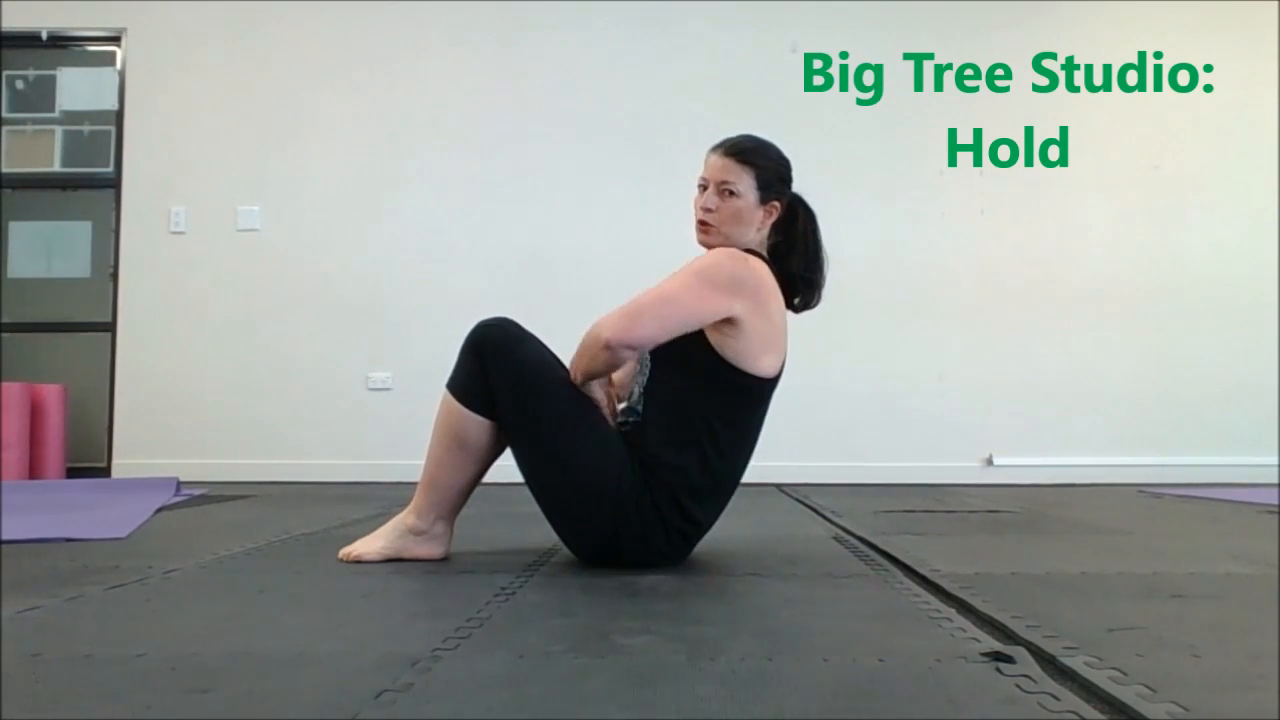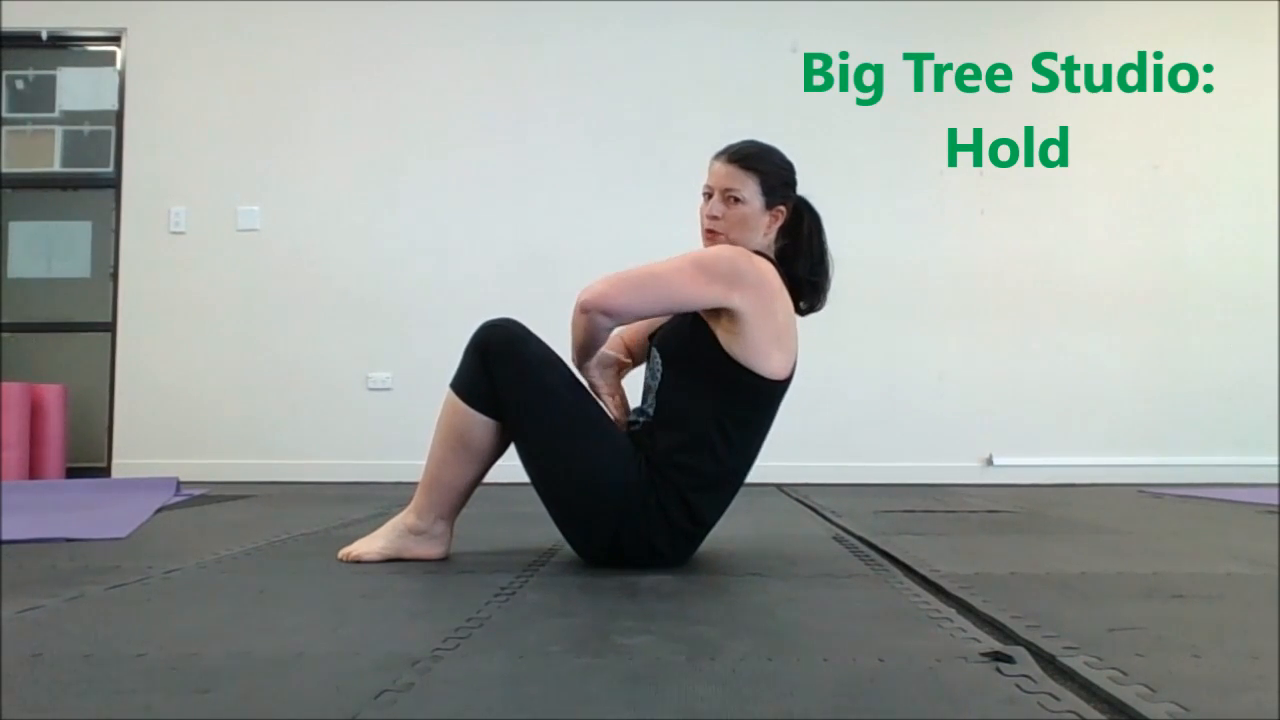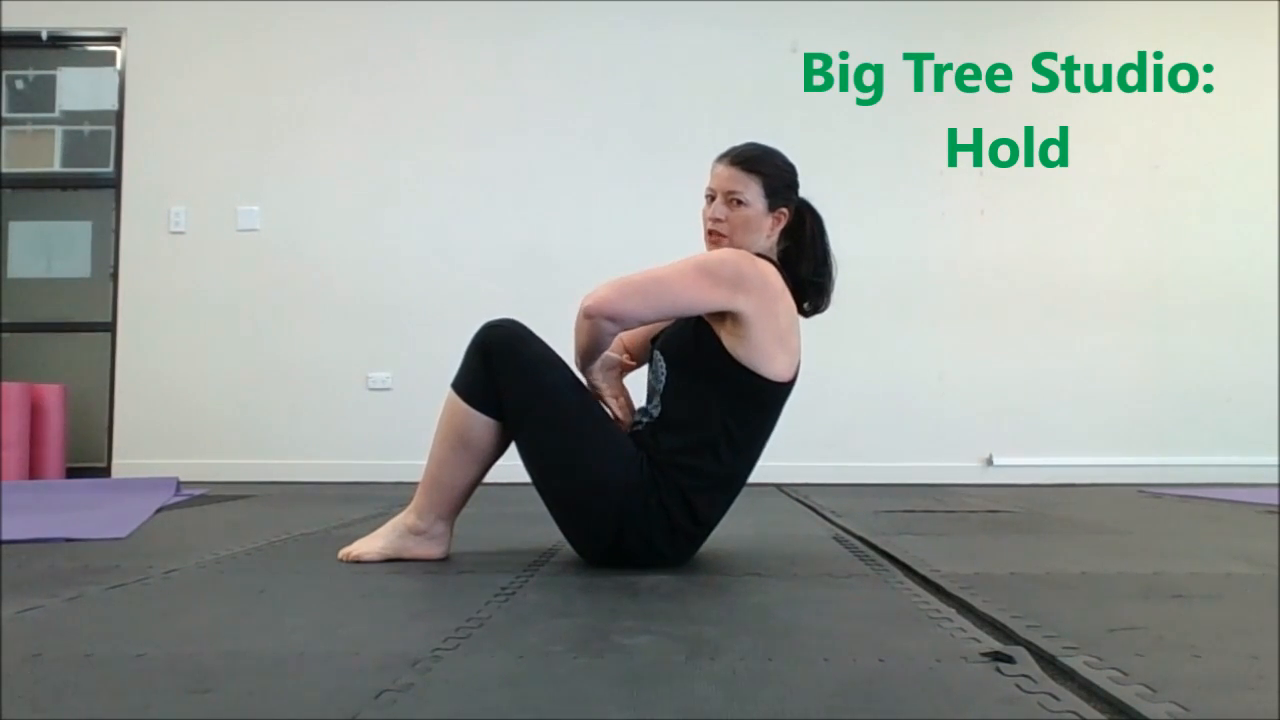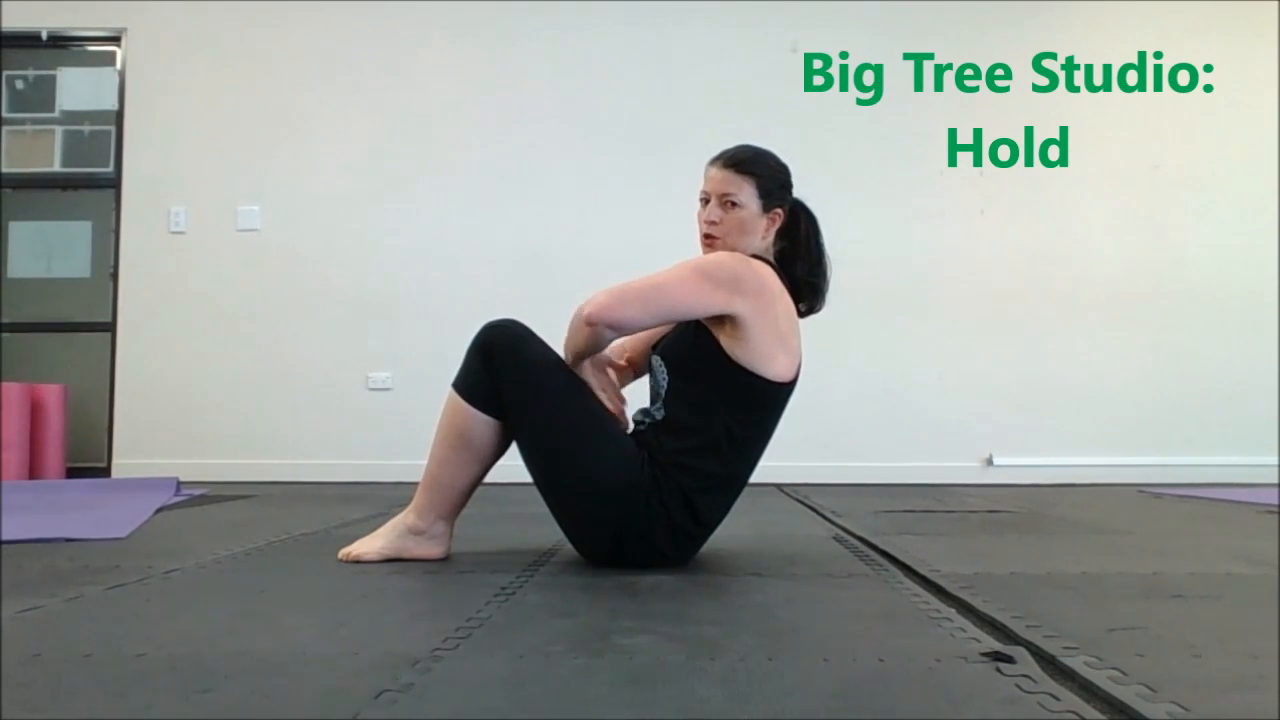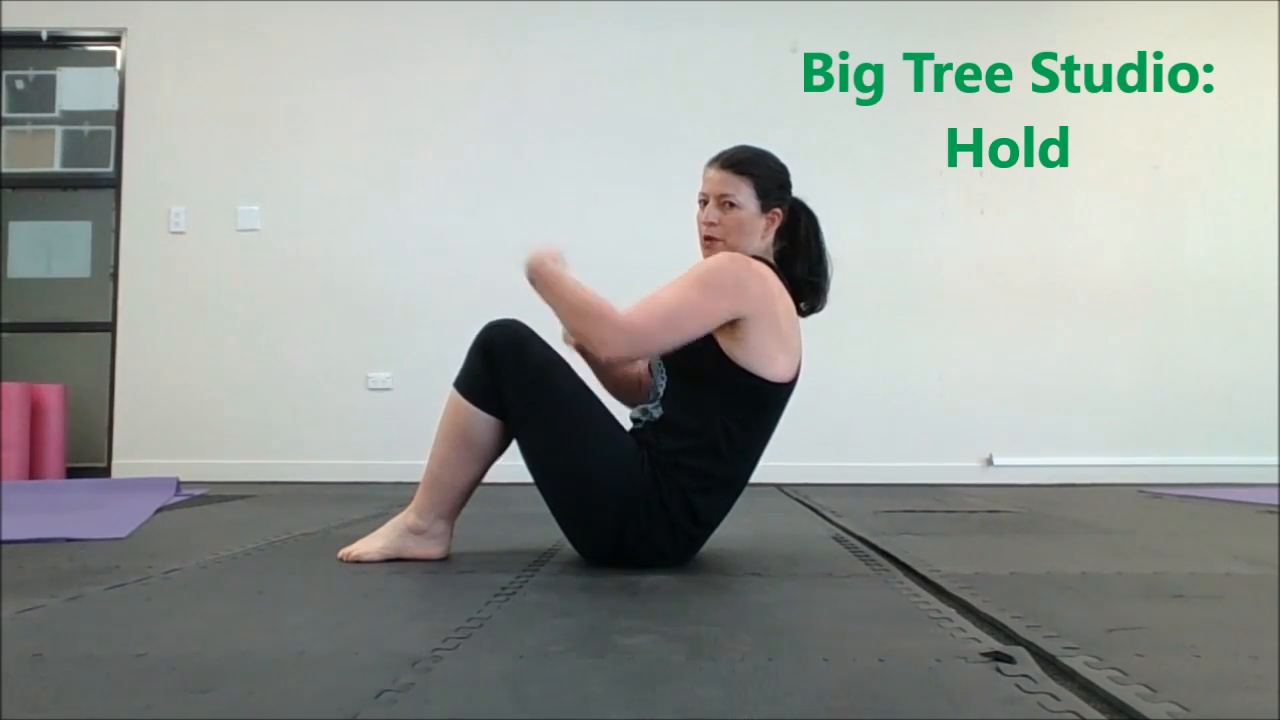
dt=0.3s
person 1, frame 1
left shoulder: (736, 272)
right shoulder: (727, 287)
left elbow: (615, 335)
right elbow: (641, 357)
left wrist: (584, 375)
right wrist: (598, 384)
left hip: (641, 518)
right hip: (647, 510)
left knee: (495, 346)
right knee: (504, 360)
left ankle: (424, 527)
right ankle: (429, 523)
person 1, frame 2
left shoulder: (741, 272)
right shoulder: (725, 293)
left elbow: (598, 301)
right elbow: (624, 344)
left wrist: (587, 361)
right wrist: (601, 364)
left hip: (644, 517)
right hip: (651, 512)
left knee: (500, 347)
right knee: (509, 362)
left ankle: (424, 527)
right ankle: (429, 522)
person 1, frame 3
left shoulder: (745, 275)
right shoulder: (725, 299)
left elbow: (601, 307)
right elbow: (620, 343)
left wrist: (591, 366)
right wrist: (603, 372)
left hip: (645, 517)
right hip: (651, 509)
left knee: (501, 347)
right knee: (508, 360)
left ankle: (424, 527)
right ankle: (429, 521)
person 1, frame 4
left shoulder: (742, 278)
right shoulder: (724, 298)
left elbow: (601, 313)
right elbow: (621, 356)
left wrist: (579, 360)
right wrist: (593, 365)
left hip: (647, 517)
right hip: (652, 510)
left knee: (503, 347)
right knee: (510, 358)
left ankle: (425, 527)
right ankle: (429, 521)
person 1, frame 5
left shoulder: (742, 277)
right shoulder: (739, 295)
left elbow: (617, 343)
right elbow: (640, 384)
left wrist: (550, 277)
right wrist: (584, 337)
left hip: (647, 518)
right hip: (652, 511)
left knee: (504, 347)
right knee: (510, 354)
left ankle: (424, 527)
right ankle: (431, 521)
